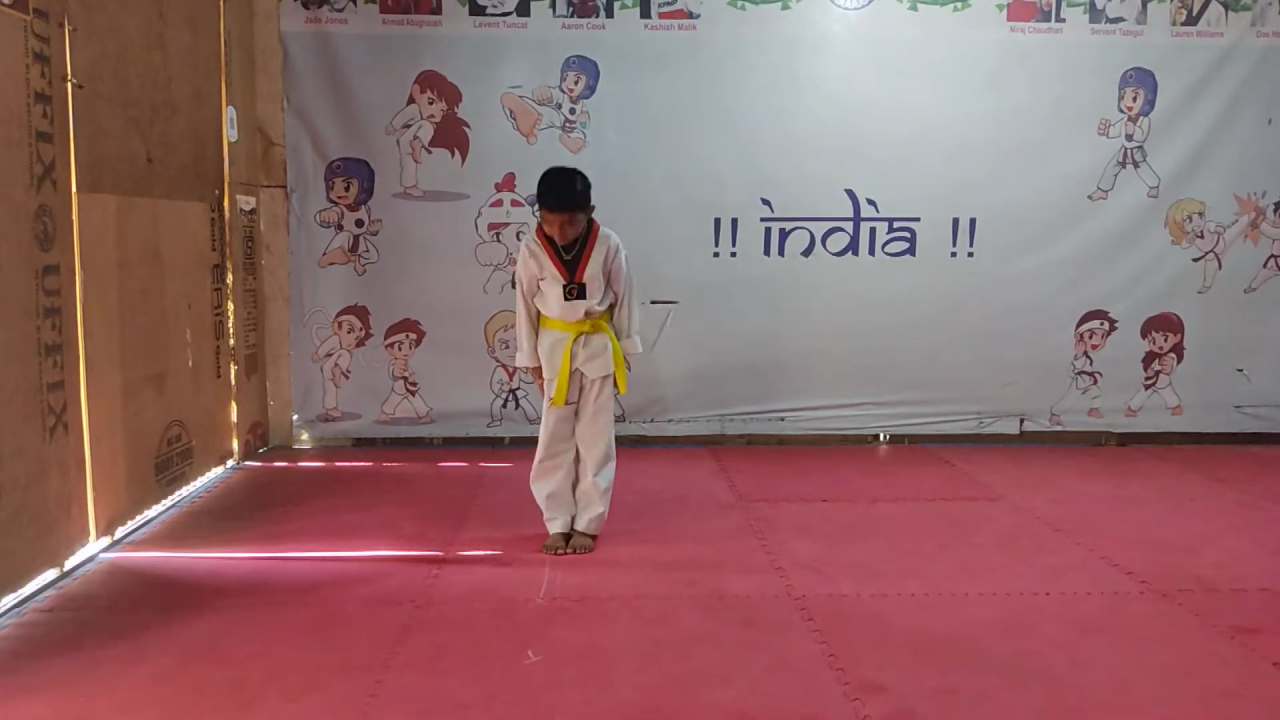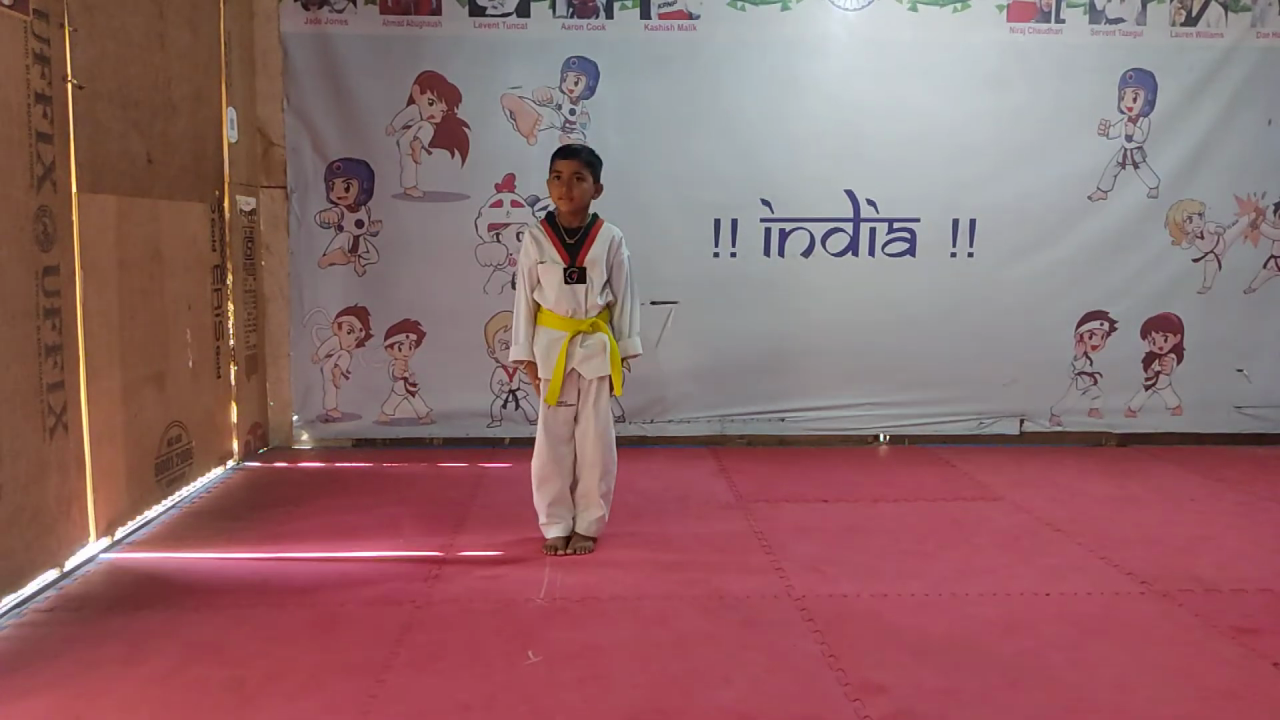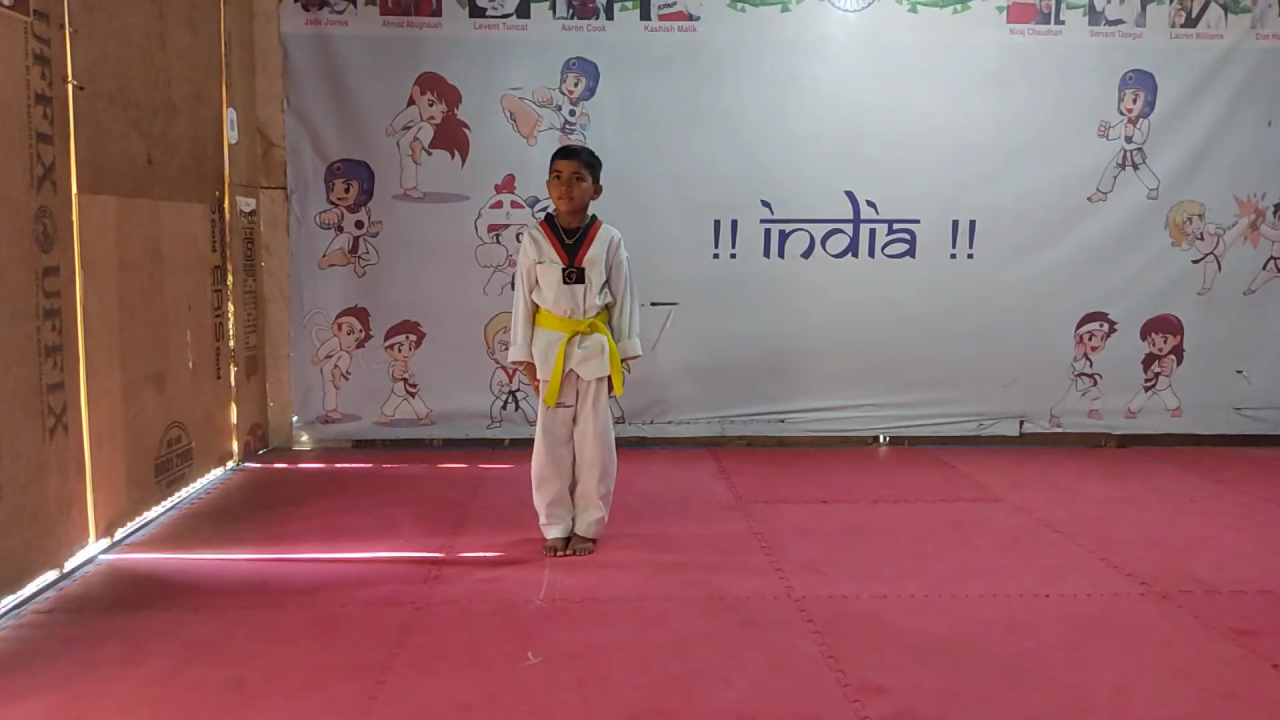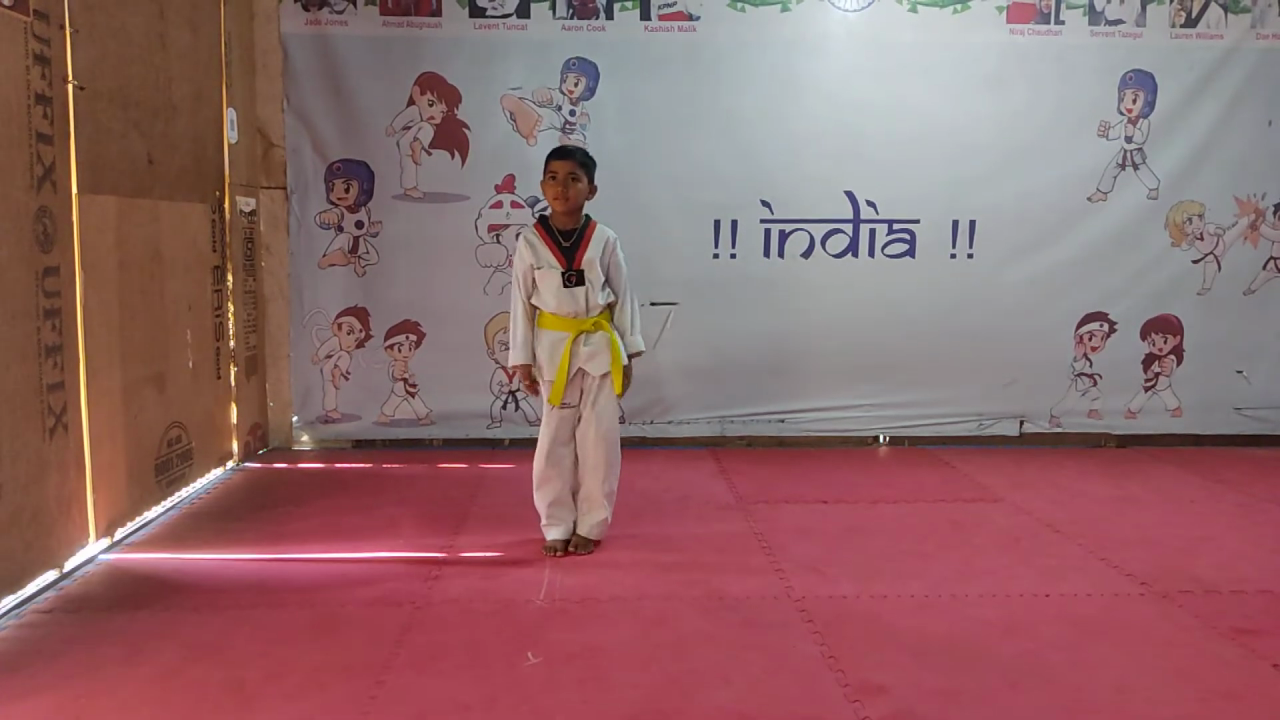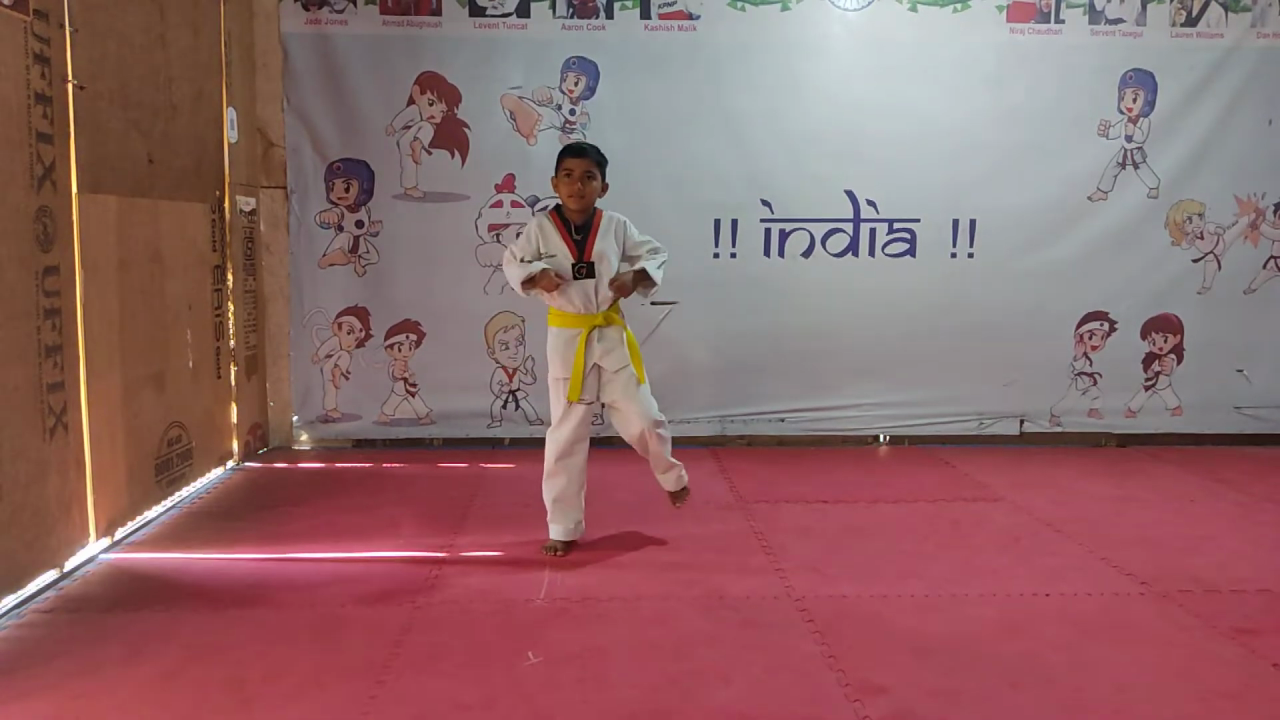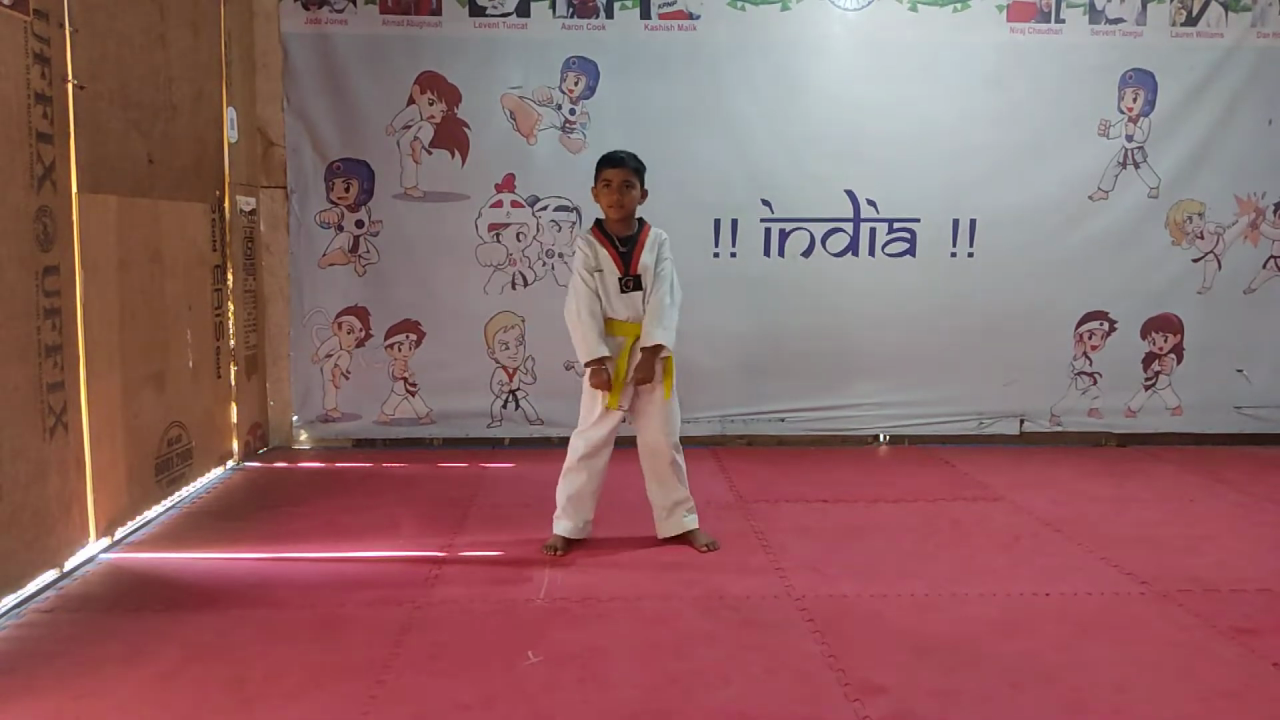
dt=0.3s
person 1, frame 1
left shoulder: (609, 246)
right shoulder: (531, 252)
left elbow: (624, 300)
right elbow: (526, 307)
left wrist: (622, 355)
right wrist: (533, 362)
left hip: (599, 347)
right hip: (555, 347)
left knee: (595, 437)
right knee: (554, 437)
left ankle: (587, 523)
right ankle: (557, 523)
person 1, frame 2
left shoulder: (610, 239)
right shoulder: (536, 239)
left elbow: (624, 298)
right elbow: (524, 298)
left wrist: (622, 354)
right wrist: (527, 357)
left hip: (596, 346)
right hip: (551, 346)
left knee: (595, 440)
right knee: (553, 440)
left ankle: (587, 526)
right ankle: (556, 526)
person 1, frame 3
left shoulder: (609, 240)
right shoulder: (535, 240)
left elbow: (623, 299)
right elbow: (524, 299)
left wrist: (622, 355)
right wrist: (526, 357)
left hip: (595, 347)
right hip: (550, 347)
left knee: (594, 440)
right knee: (552, 440)
left ankle: (587, 527)
right ankle: (556, 527)
person 1, frame 4
left shoulder: (604, 239)
right shoulder: (530, 240)
left elbow: (623, 295)
right elbow: (521, 300)
left wrist: (628, 352)
right wrist: (523, 357)
left hip: (600, 346)
right hip: (554, 347)
left knee: (598, 441)
right knee: (554, 441)
left ankle: (591, 527)
right ankle: (558, 527)
person 1, frame 5
left shoulder: (615, 226)
right shoulder: (542, 227)
left elbow: (653, 251)
right elbow: (512, 261)
left wrist: (638, 276)
right wrist: (534, 276)
left hip: (612, 339)
right hip: (567, 341)
left knee: (643, 420)
right knee: (566, 436)
left ankle: (671, 477)
right ankle: (563, 527)
person 1, frame 6
left shoulder: (657, 241)
right shoulder: (588, 245)
left elbow: (663, 301)
right elbow: (581, 307)
left wrist: (653, 353)
right wrist: (597, 361)
left hip: (653, 351)
right hip: (606, 353)
left knee: (662, 441)
right knee: (589, 441)
left ankle: (681, 521)
right ankle: (568, 525)
